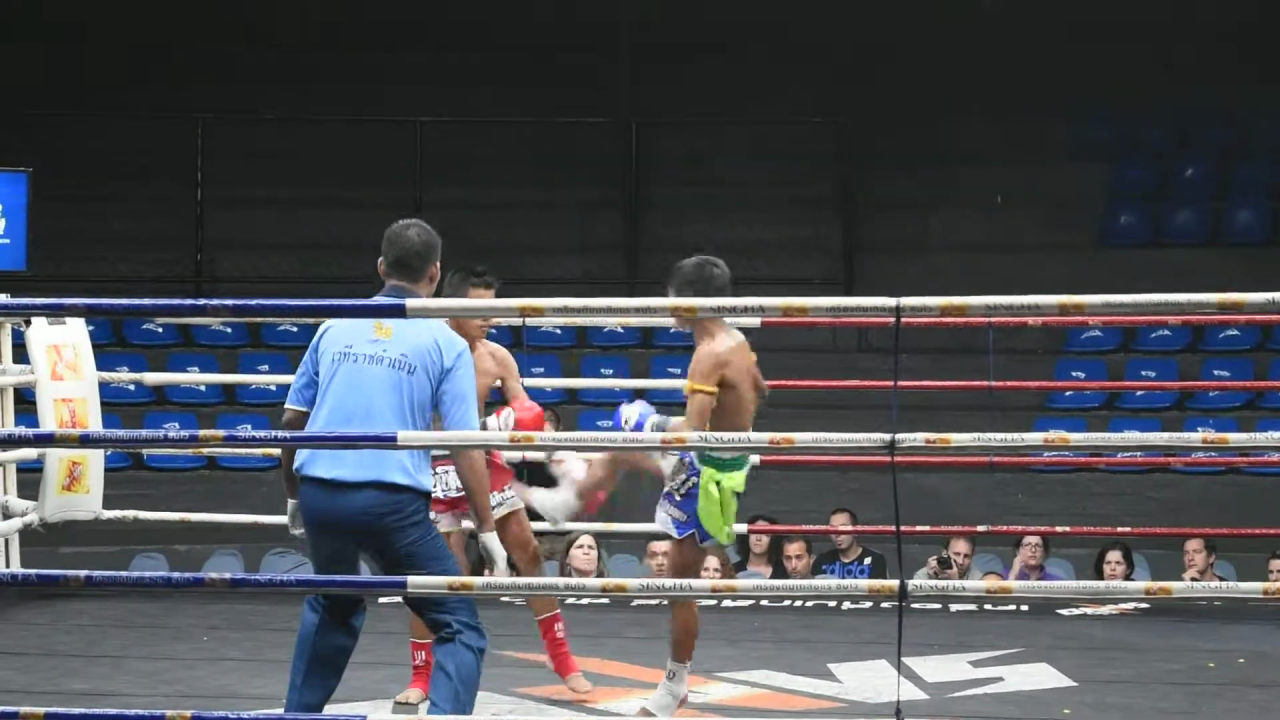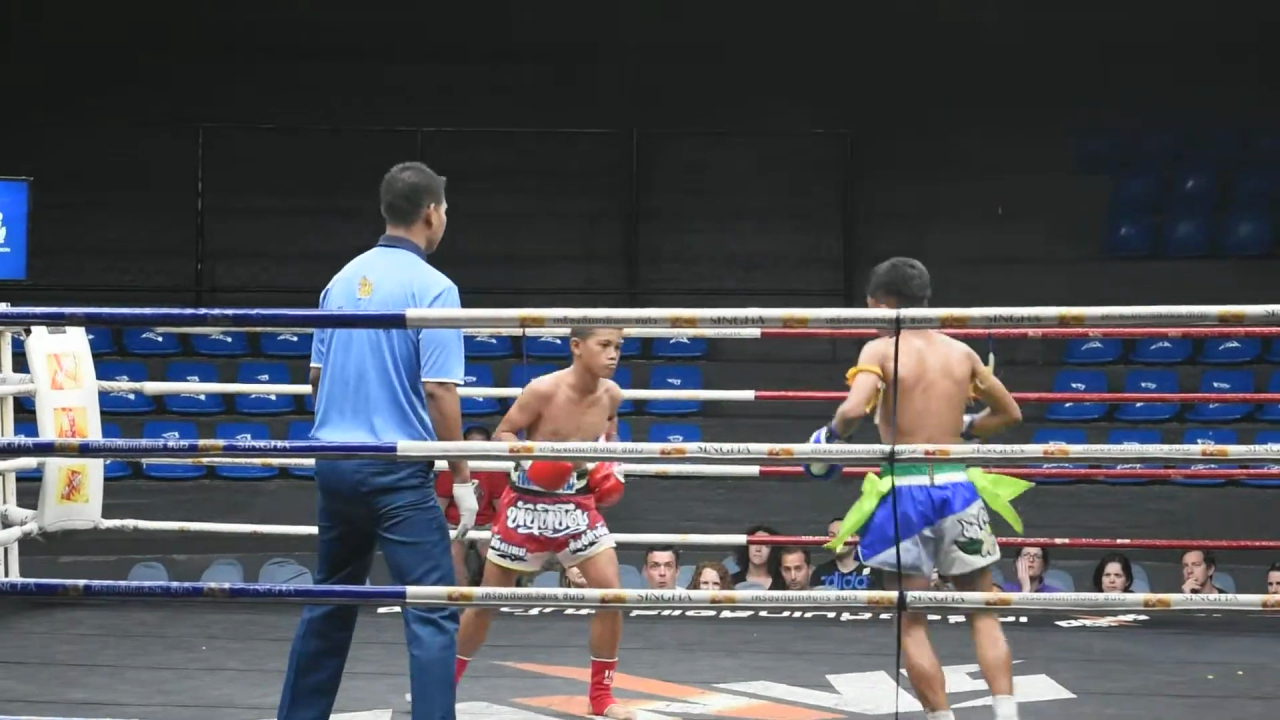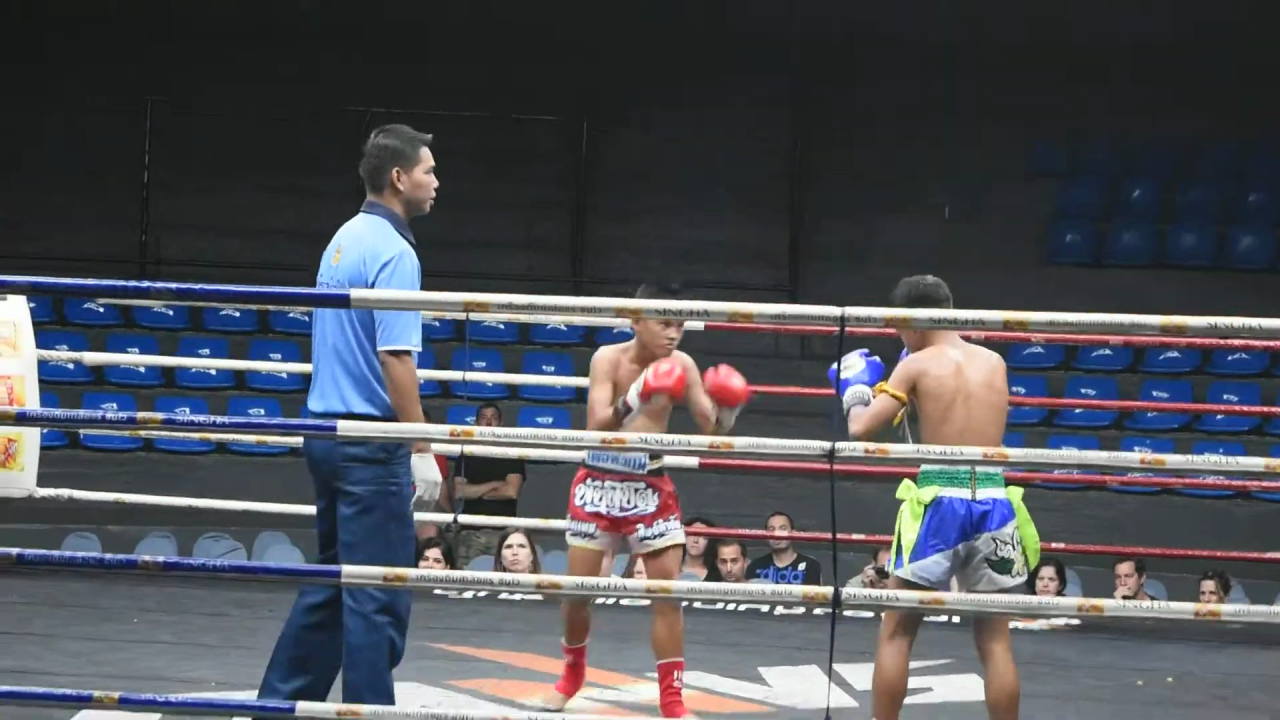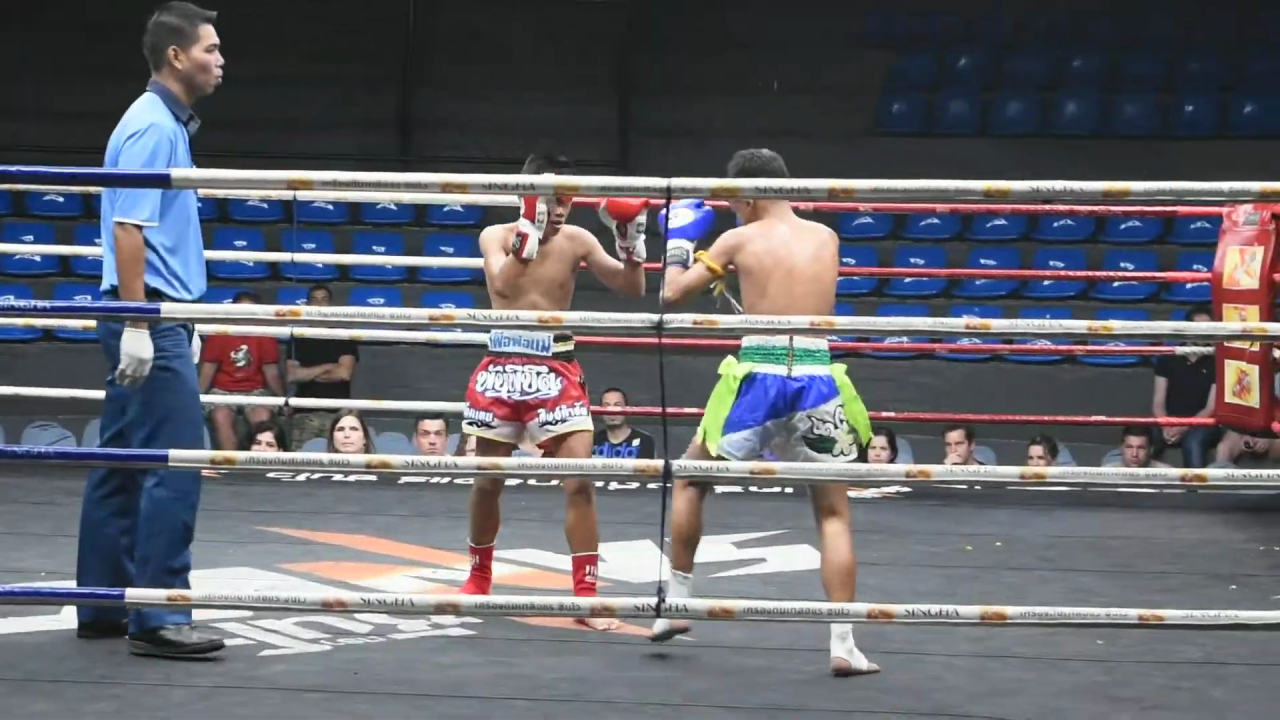
dt=0.7s
person 1, frame 1
left shoulder: (335, 325)
right shoulder: (445, 342)
left elbow: (292, 420)
right elbow: (463, 445)
left wrist: (294, 495)
right wrist: (487, 531)
left hip: (321, 496)
right hip: (392, 502)
left knee: (334, 603)
right knee: (460, 627)
left ankle: (299, 713)
person 1, frame 2
left shoulder: (342, 279)
right shoulder: (433, 287)
left elbow: (317, 376)
right elbow: (439, 392)
right wrist: (462, 478)
left hip: (335, 463)
right hip: (396, 470)
left knee: (329, 603)
right knee: (431, 612)
person 1, frame 3
left shoulder: (344, 241)
right shoulder: (393, 250)
right elbow: (395, 359)
right wrist: (420, 450)
left hip: (326, 430)
right hip: (368, 443)
left knee: (331, 582)
right knee: (376, 597)
left ankle: (282, 705)
person 1, frame 4
left shoulder: (165, 123)
right shoulder: (153, 126)
right elbow: (127, 230)
left wrist: (179, 323)
right wrist: (137, 325)
left hip: (148, 319)
right hip: (151, 321)
left knee: (122, 464)
right knee: (175, 465)
left ankle: (103, 604)
right ankle: (156, 616)
person 2, frame 1
left shoulder: (711, 353)
right shoulder: (733, 339)
left elbow: (692, 430)
right elbow: (759, 390)
left wrist: (651, 422)
left hip: (710, 474)
right hip: (700, 457)
left knee: (680, 585)
right knee: (619, 450)
right ankle: (566, 499)
person 2, frame 2
left shoulder: (878, 351)
right shoulder: (961, 352)
left elbow: (855, 409)
right elbow: (1010, 413)
left wrist: (829, 439)
left hip: (906, 493)
right hip: (958, 489)
left knee: (912, 624)
right knee: (983, 617)
person 2, frame 3
left shoulder: (915, 365)
right shoulder: (995, 363)
left elbow: (861, 431)
left wrist: (854, 389)
left hip: (941, 503)
right hip: (995, 504)
left knee: (896, 633)
right knee: (994, 637)
person 2, frame 4
left shoulder: (739, 239)
right shoulder: (827, 237)
left elbow: (672, 293)
left wrist: (679, 239)
left hip: (759, 378)
right hip: (816, 380)
left knee: (690, 477)
right knee: (834, 514)
left ankle: (677, 602)
right ankle: (842, 644)
person 3, frame 1
left shoulder: (498, 357)
left elbow: (528, 418)
right wrist: (490, 426)
left hip: (482, 465)
right hip: (435, 471)
left knee: (529, 551)
left ankle: (562, 658)
right ankle: (421, 676)
person 3, frame 2
left shoulder: (611, 394)
right shoulder: (542, 390)
right elbow: (499, 438)
left wrist: (610, 463)
right wrist: (526, 460)
left hip: (578, 505)
right hip: (529, 504)
left knee: (609, 594)
person 3, frame 3
left shoulder: (682, 364)
right shoulder: (608, 358)
left elbow: (711, 428)
right elbow: (596, 424)
left wrist: (727, 408)
right wrist: (635, 398)
left hip: (651, 485)
right hip: (599, 482)
left knee: (667, 592)
right ankle: (572, 673)
person 3, frame 4
left shoulder: (576, 239)
right shoulder: (495, 235)
left elbow: (633, 289)
right elbow: (502, 286)
left wrist: (630, 233)
right wrist: (530, 228)
left hip: (556, 371)
right hip: (502, 368)
left knee: (580, 480)
right knee: (487, 482)
left ankle: (586, 594)
right ankle: (478, 577)
